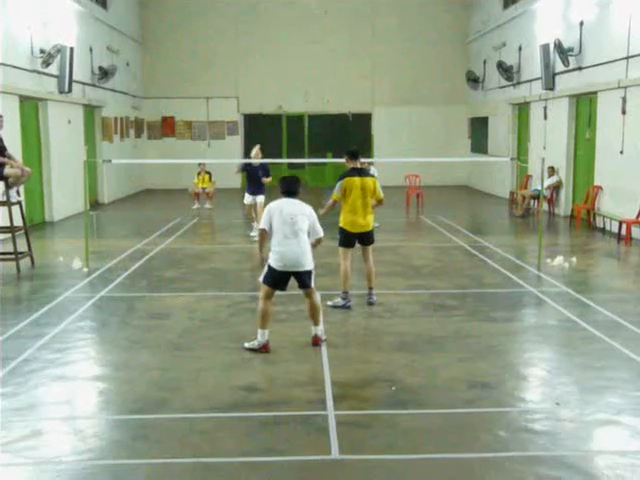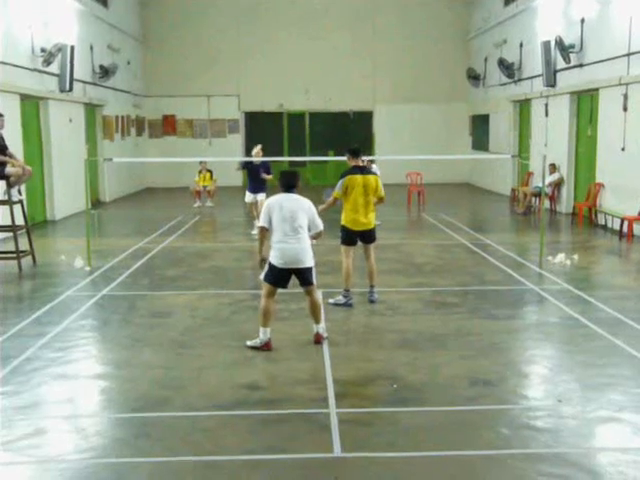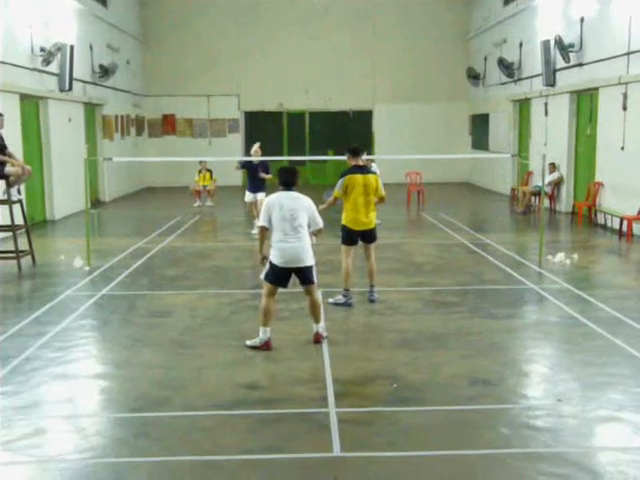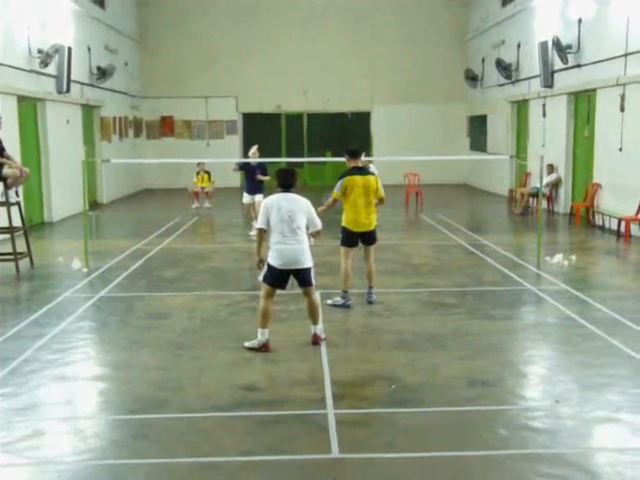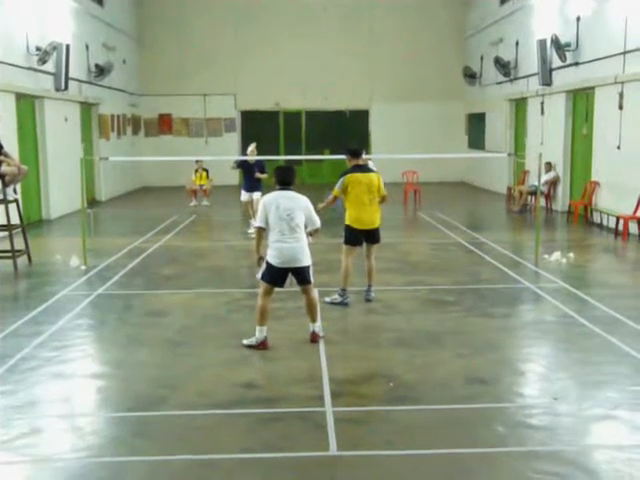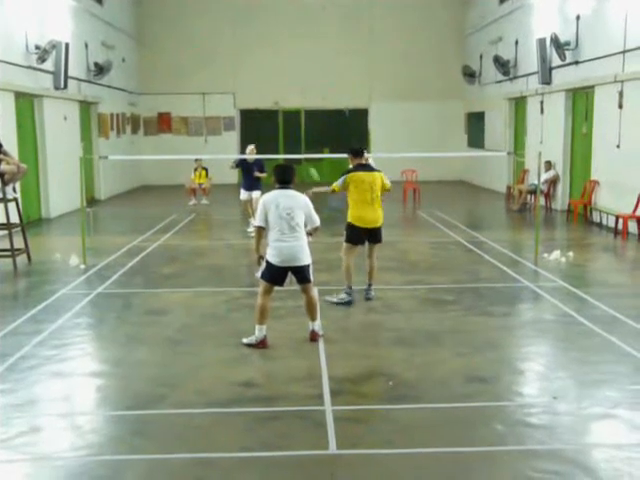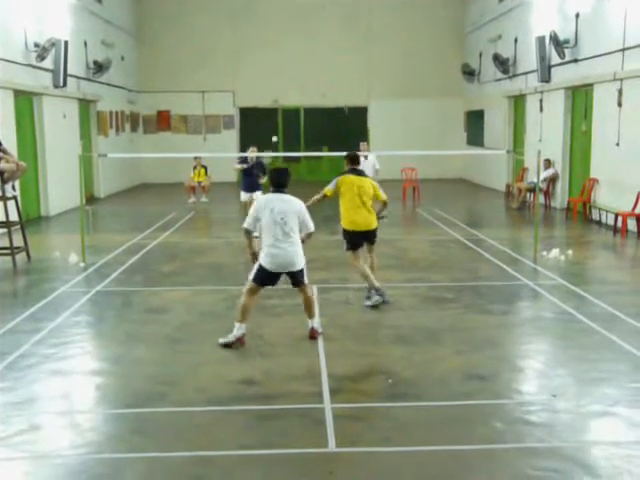
dt=0.4s
person 1, frame 1
left shoulder: (272, 206)
right shoulder: (307, 208)
left elbow: (262, 231)
right elbow: (318, 238)
left wrist: (261, 253)
right wrist: (310, 245)
left hip: (279, 258)
right hip: (303, 258)
left knee: (265, 297)
right knee: (311, 294)
left ankle: (262, 341)
right ankle: (318, 334)
person 1, frame 2
left shoulder: (271, 202)
right shoulder: (306, 203)
left elbow: (263, 229)
right elbow: (319, 231)
left wrist: (260, 252)
left hip: (279, 256)
right hip: (303, 255)
left knee: (267, 295)
right knee: (311, 292)
left ankle: (264, 339)
right ankle: (319, 332)
person 1, frame 3
left shoulder: (271, 200)
right shoulder: (306, 201)
left elbow: (263, 228)
right elbow: (318, 228)
left wrist: (261, 251)
left hip: (280, 255)
right hip: (303, 254)
left knee: (268, 294)
right knee: (312, 291)
left ankle: (264, 338)
right ankle: (319, 331)
person 1, frame 4
left shoulder: (269, 202)
right shoulder: (304, 202)
left elbow: (261, 230)
right elbow: (317, 230)
left wrist: (258, 253)
left hip: (278, 256)
right hip: (301, 255)
left knee: (266, 296)
right knee: (310, 293)
left ankle: (262, 340)
right ankle: (317, 333)
person 1, frame 5
left shoulder: (267, 200)
right shoulder: (303, 200)
left elbow: (260, 228)
right elbow: (316, 227)
left wrist: (258, 251)
left hip: (276, 254)
right hip: (300, 254)
left knee: (264, 294)
right knee: (309, 291)
left ankle: (260, 337)
right ankle: (316, 331)
person 1, frame 6
left shoulder: (267, 199)
right shoulder: (302, 199)
left elbow: (260, 227)
right elbow: (315, 226)
left wrist: (257, 250)
left hip: (276, 253)
right hip: (300, 253)
left knee: (264, 293)
right knee: (308, 290)
left ankle: (260, 336)
right ankle: (315, 330)
person 1, frame 7
left shoulder: (261, 202)
right shoulder: (297, 203)
left elbow: (248, 229)
right elbow: (309, 232)
left wrist: (251, 248)
left hip: (270, 257)
right hip: (294, 257)
left knee: (249, 292)
right knee: (305, 290)
left ankle: (238, 335)
right ankle: (314, 327)
person 2, frame 1
left shoulder: (345, 178)
right shoulder: (371, 178)
left elbow: (334, 201)
right elbow: (380, 201)
left wrist: (323, 212)
left hip: (348, 225)
right hip: (367, 225)
left knee: (345, 260)
right knee: (368, 258)
left ankle: (345, 298)
right ankle: (371, 295)
person 2, frame 2
left shoulder: (347, 176)
right shoulder: (373, 176)
left elbow: (335, 198)
right elbow: (381, 199)
left wrist: (323, 207)
left hip: (350, 223)
right hip: (368, 222)
left knee: (347, 258)
right knee: (370, 256)
left ankle: (346, 296)
right ankle: (372, 292)
person 2, frame 3
left shoulder: (347, 175)
right shoulder: (373, 175)
left elbow: (335, 198)
right elbow: (382, 198)
left wrist: (323, 207)
left hip: (350, 222)
right hip: (369, 222)
left knee: (347, 257)
right knee: (370, 256)
left ankle: (346, 296)
right ankle: (372, 292)
person 2, frame 4
left shoulder: (346, 177)
right shoulder: (373, 176)
left elbow: (334, 200)
right elbow: (381, 200)
left wrist: (322, 209)
left hip: (351, 224)
right hip: (369, 223)
left knee: (346, 259)
right knee: (369, 258)
left ankle: (345, 297)
right ankle: (370, 293)
person 2, frame 5
left shoulder: (348, 175)
right shoulder: (375, 175)
left elbow: (334, 197)
right elbow: (383, 198)
left wrist: (322, 206)
left hip: (354, 222)
right hip: (373, 222)
left knee: (347, 257)
right knee: (370, 257)
left ankle: (343, 295)
right ankle: (369, 291)
person 2, frame 6
left shoulder: (350, 175)
right shoulder: (378, 174)
left elbow: (332, 190)
right elbow: (388, 187)
left wrist: (315, 190)
left hip: (357, 221)
right hip: (375, 221)
left knee: (347, 255)
right knee: (371, 255)
left ankle: (348, 292)
right ankle: (369, 290)
person 2, frame 7
left shoulder: (342, 179)
right shoulder: (370, 181)
left elbow: (323, 195)
right elbow: (384, 202)
left wrist: (307, 204)
right wrist: (376, 215)
left hip: (351, 225)
right hip: (370, 223)
left knee: (356, 261)
right knee: (371, 253)
left ankle: (379, 293)
right ankle: (372, 289)
